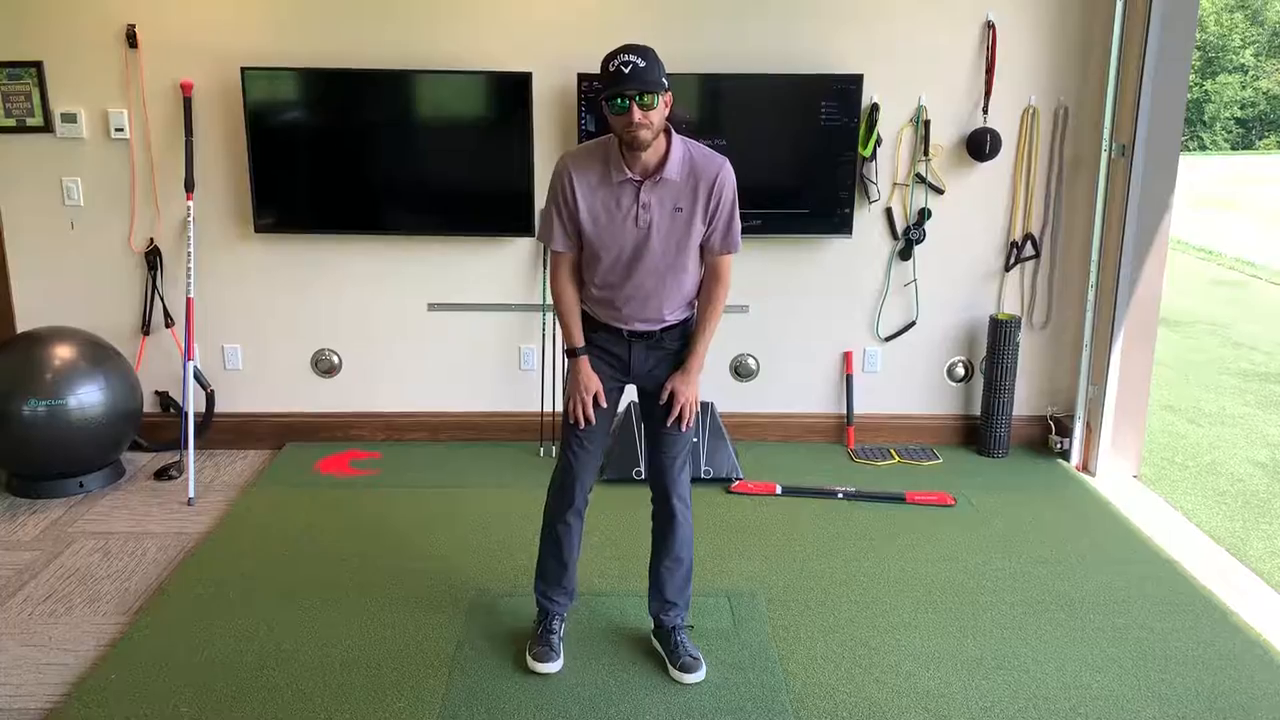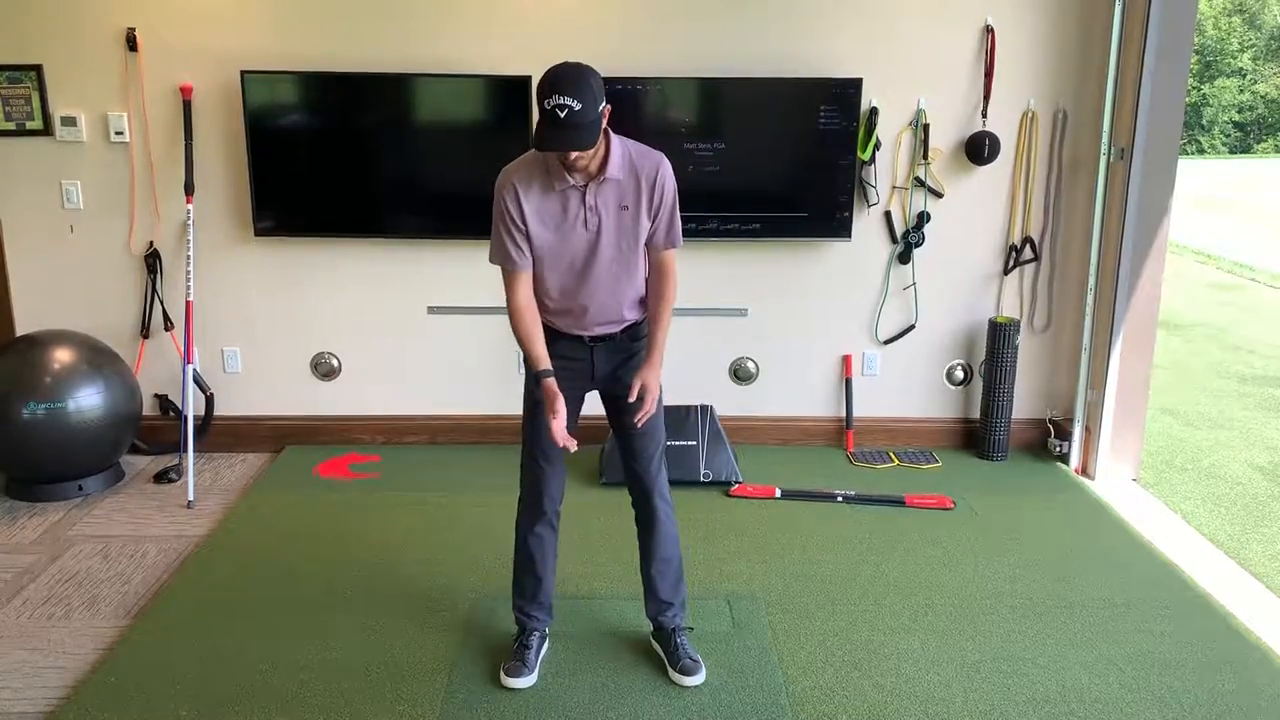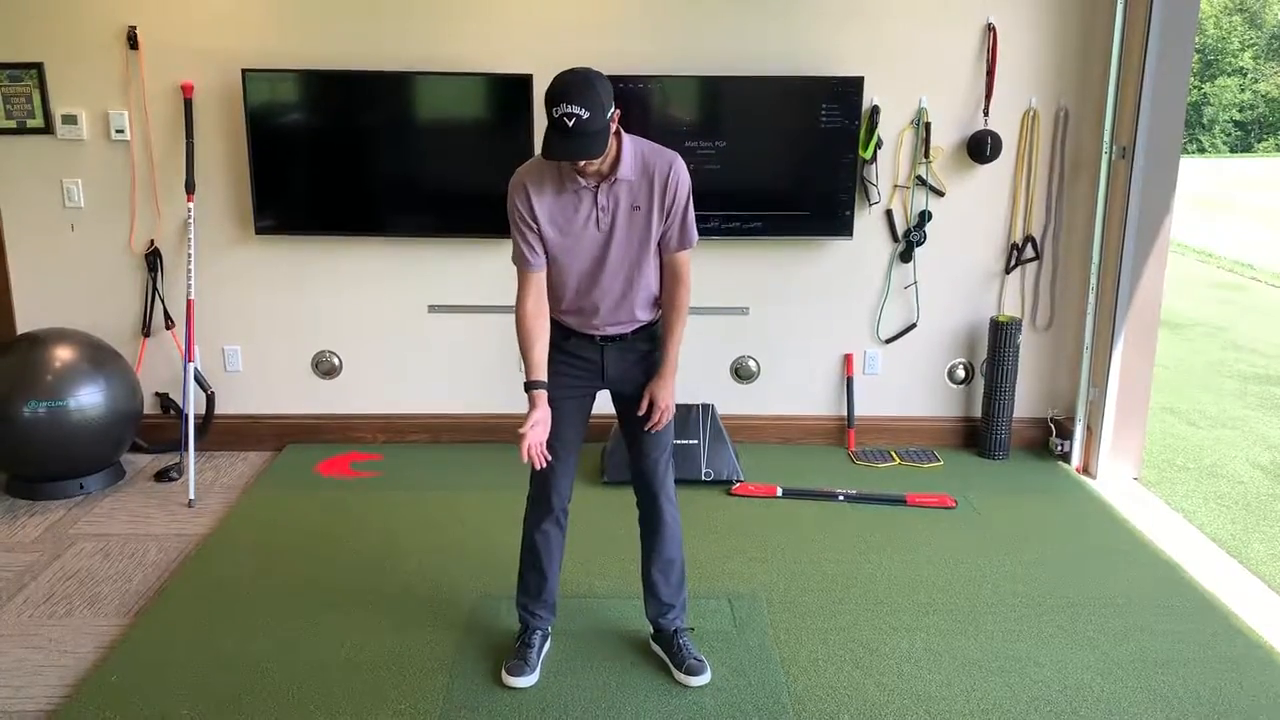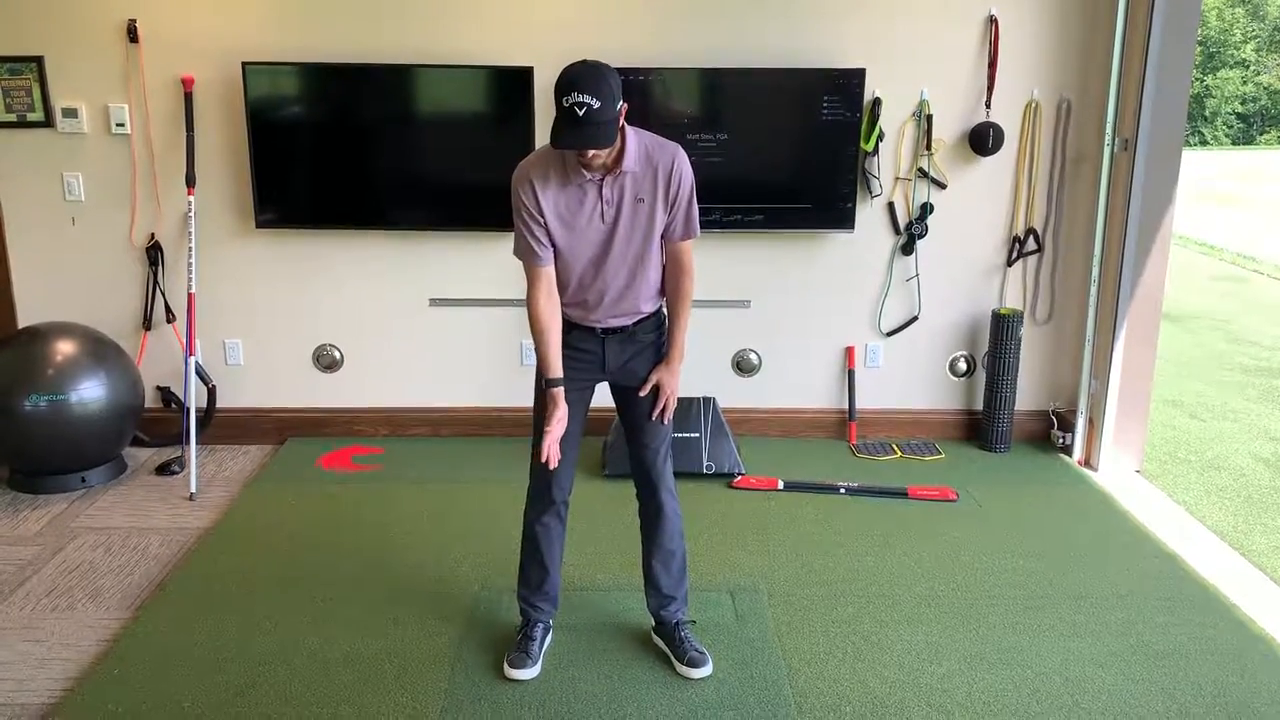
dt=0.5s
person 1, frame 1
left shoulder: (711, 173)
right shoulder: (575, 171)
left elbow: (718, 275)
right elbow: (563, 268)
left wrist: (692, 368)
right wrist: (578, 358)
left hip: (671, 345)
right hip: (600, 341)
left knee: (672, 493)
right knee: (570, 484)
left ankle: (670, 623)
right ankle: (551, 613)
person 1, frame 2
left shoulder: (651, 170)
right shoulder: (516, 184)
left elbow: (663, 269)
right elbow: (520, 291)
left wrist: (653, 363)
right wrist: (548, 385)
left hip: (629, 344)
right hip: (556, 349)
left knee: (652, 490)
right knee: (539, 497)
left ankle: (668, 624)
right ankle: (532, 629)
person 1, frame 3
left shoulder: (665, 170)
right shoulder: (530, 185)
left elbow: (677, 275)
right elbow: (532, 292)
left wrist: (667, 372)
right wrist: (538, 394)
left hip: (641, 345)
right hip: (568, 348)
left knee: (657, 492)
right knee: (548, 496)
left ankle: (668, 626)
right ankle: (534, 627)
person 1, frame 4
left shoulder: (668, 163)
right shoulder: (532, 178)
left elbow: (680, 263)
right elbow: (541, 286)
left wrist: (674, 358)
right wrist: (556, 391)
left hip: (642, 338)
right hip: (569, 339)
left knee: (657, 484)
right knee: (548, 487)
left ankle: (670, 619)
right ankle: (536, 621)
